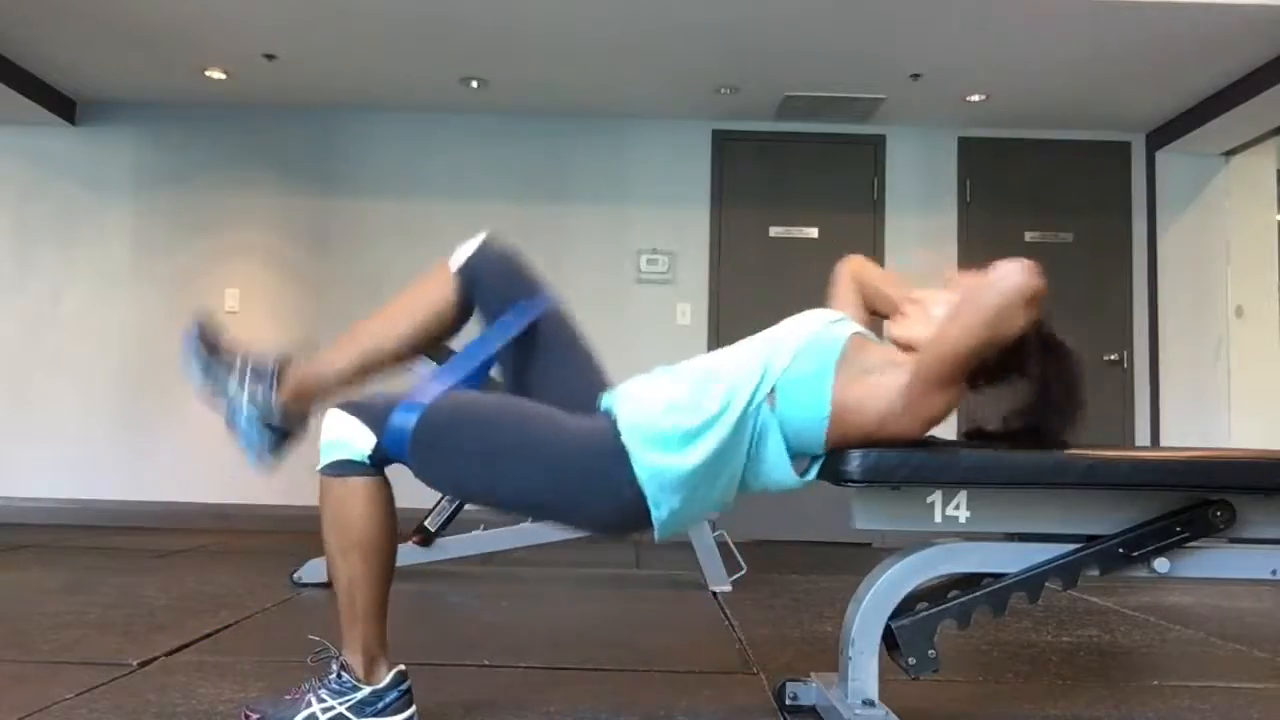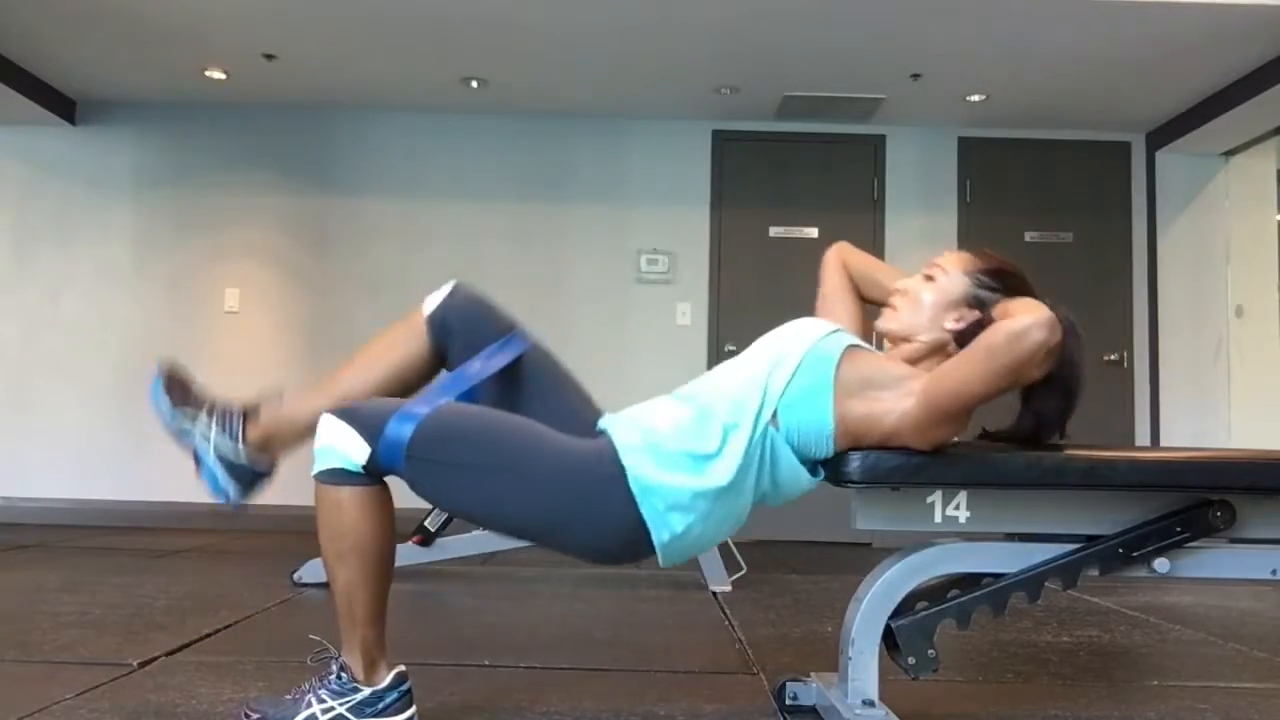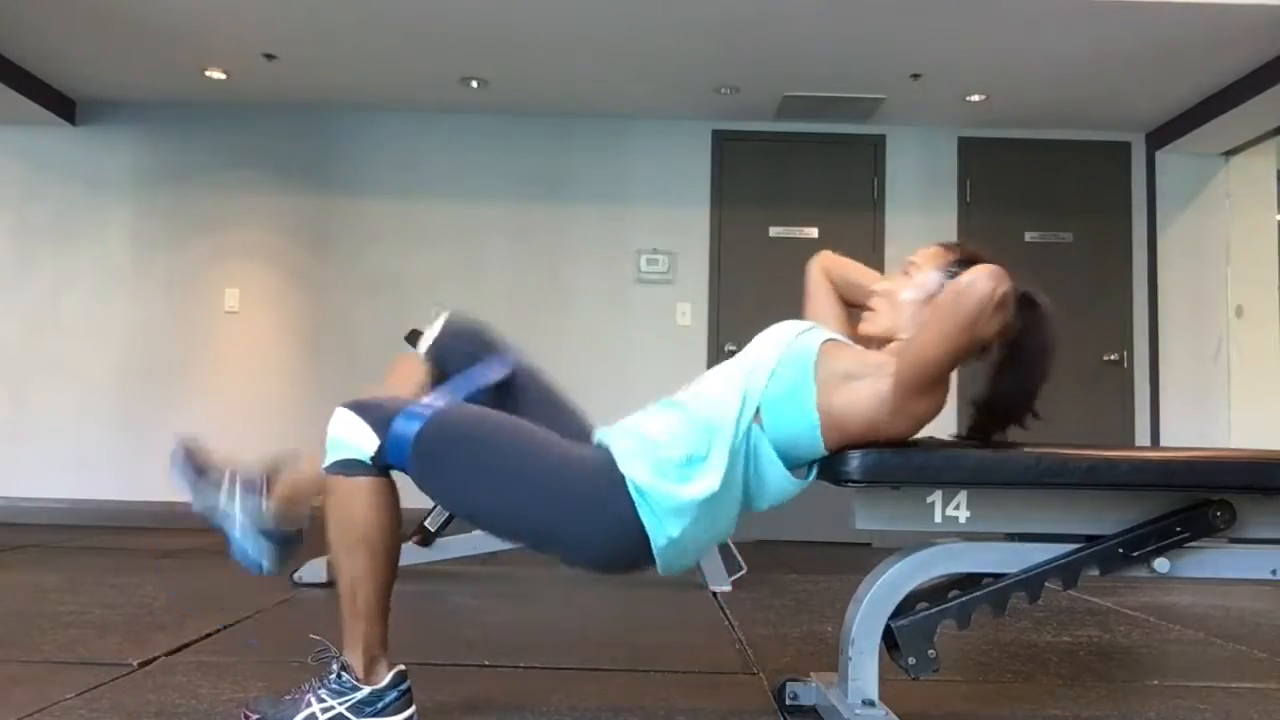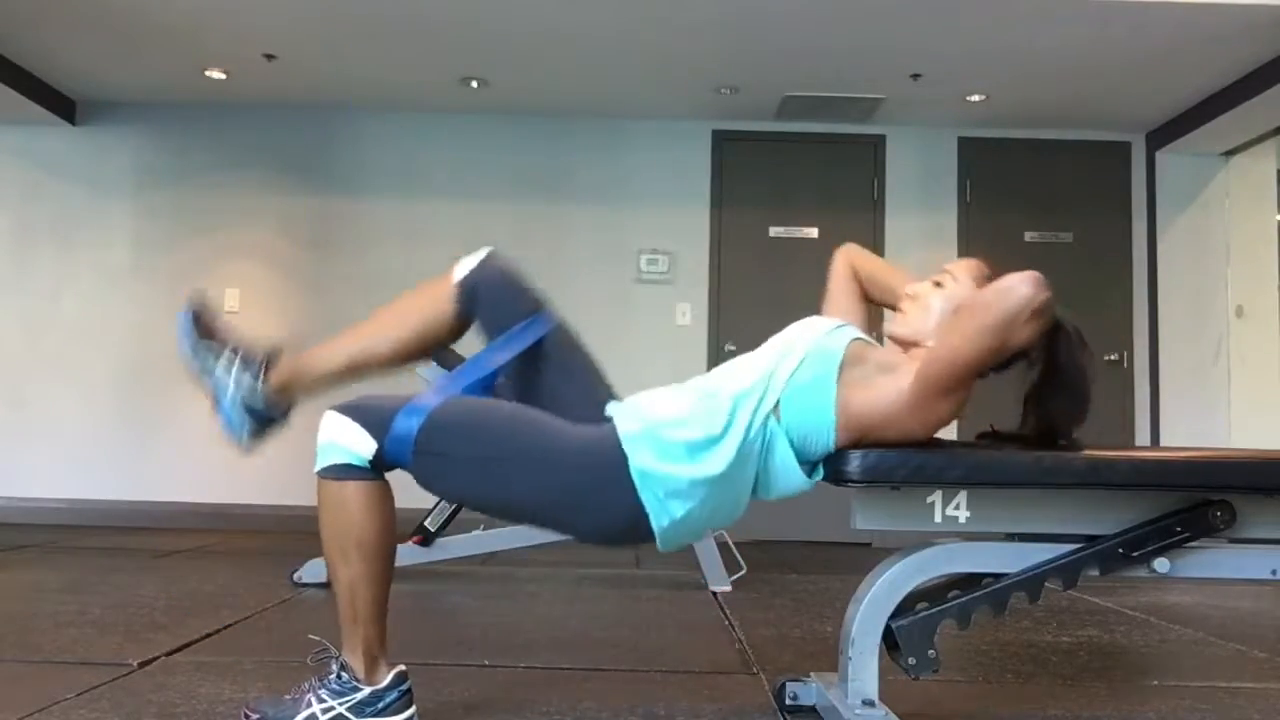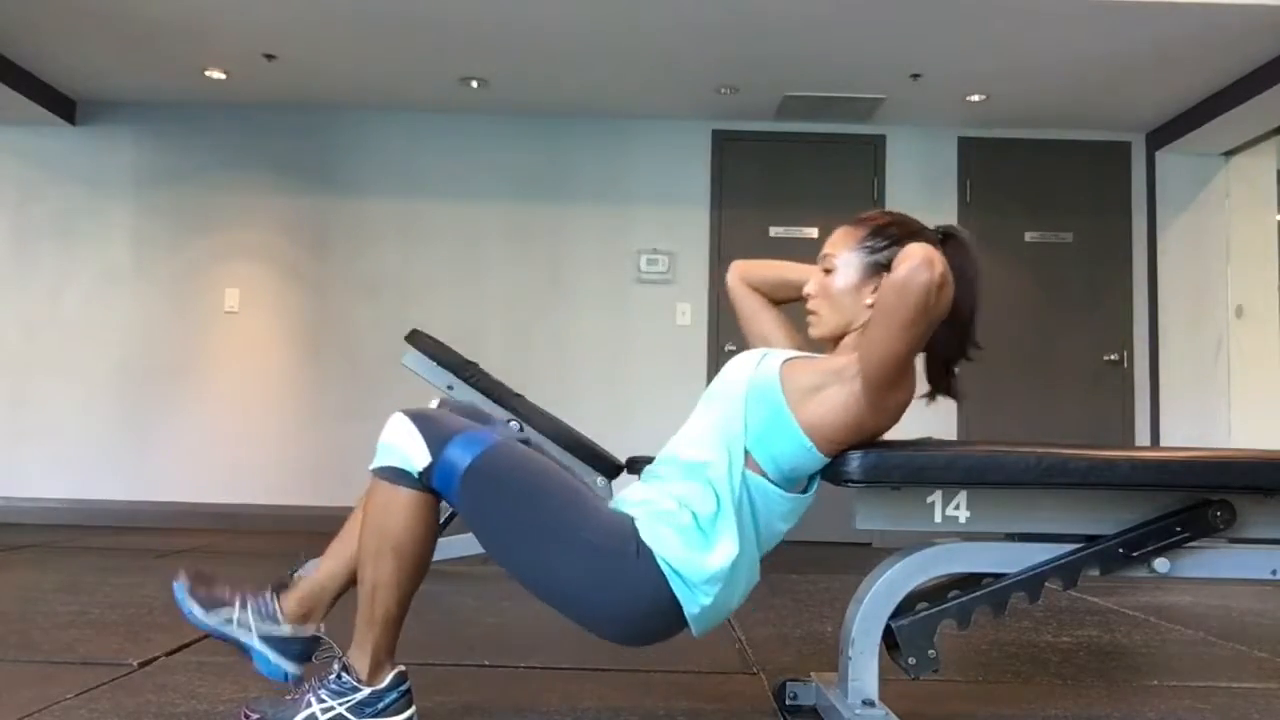
dt=1s
person 1, frame 1
left shoulder: (908, 393)
right shoulder: (870, 355)
left elbow: (1015, 281)
right elbow: (849, 269)
left wrist: (935, 318)
right wrist: (916, 308)
left hip: (620, 468)
right hip: (614, 425)
left knee: (356, 431)
right knee: (484, 266)
right ankle: (283, 399)
person 1, frame 2
left shoulder: (915, 405)
right shoulder: (856, 357)
left elbow: (1037, 332)
right elbow: (839, 255)
left wrist: (981, 298)
right wrist: (911, 294)
left hip: (626, 499)
right hip: (618, 456)
left knee: (351, 434)
right knee: (455, 313)
right ankle: (252, 438)
person 1, frame 3
left shoulder: (899, 391)
right shoulder: (851, 359)
left elbow: (991, 286)
right elbow: (822, 263)
left wrist: (933, 290)
right wrist: (886, 296)
left hip: (626, 499)
right hip: (615, 463)
left knee: (361, 428)
right knee: (448, 342)
right ankle: (275, 508)
person 1, frame 4
left shoulder: (920, 392)
right shoulder: (861, 353)
left elbow: (1024, 294)
right elbow: (849, 258)
left wrist: (946, 299)
right wrist: (917, 297)
left hip: (631, 479)
right hip: (624, 439)
left knee: (356, 430)
right knee: (486, 279)
right ankle: (272, 384)
person 1, frame 5
left shoulder: (867, 387)
right shoulder: (814, 368)
left elbow: (928, 268)
right elbow: (740, 273)
left wrist: (868, 278)
right wrist: (830, 279)
left hip: (646, 573)
right hip: (630, 534)
left knee: (415, 438)
right knee: (432, 436)
right ankle: (290, 621)
